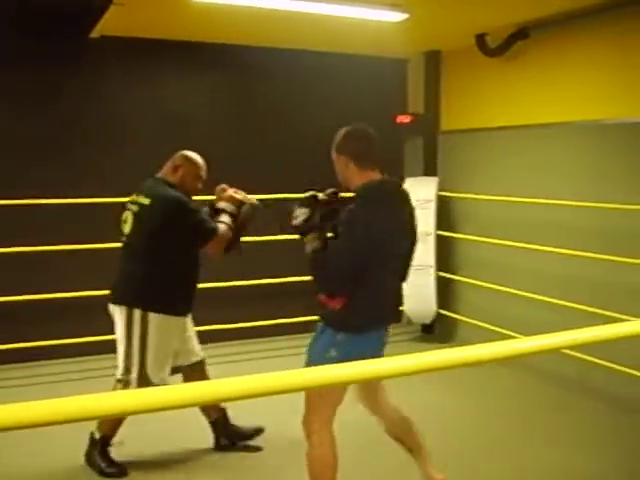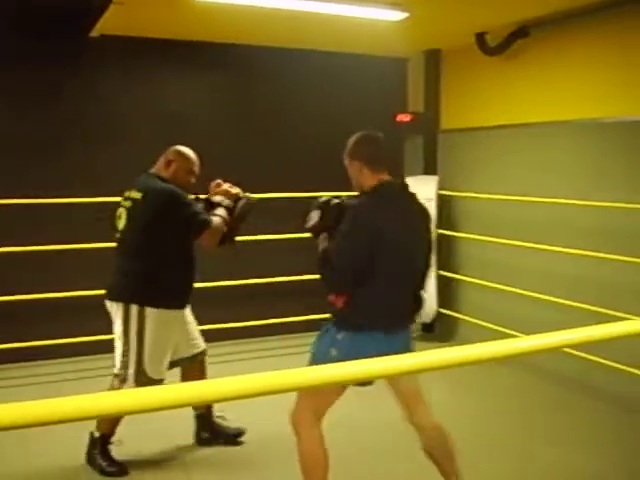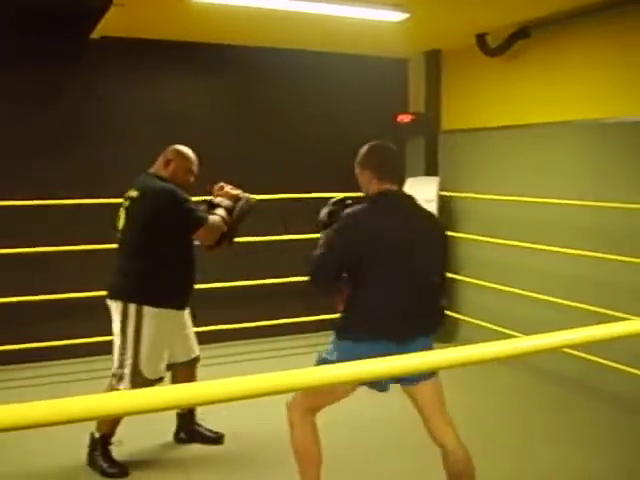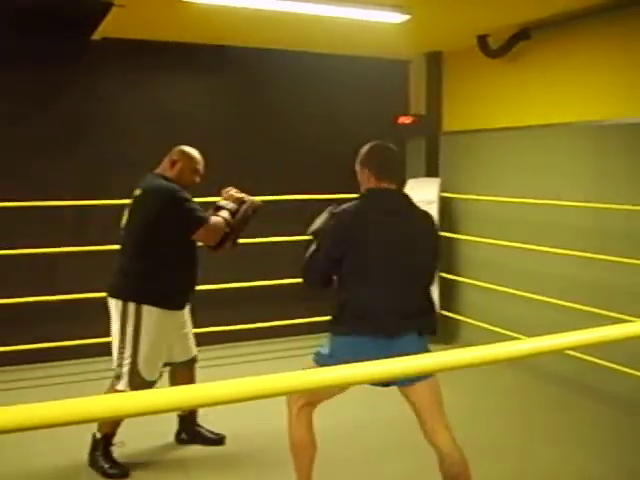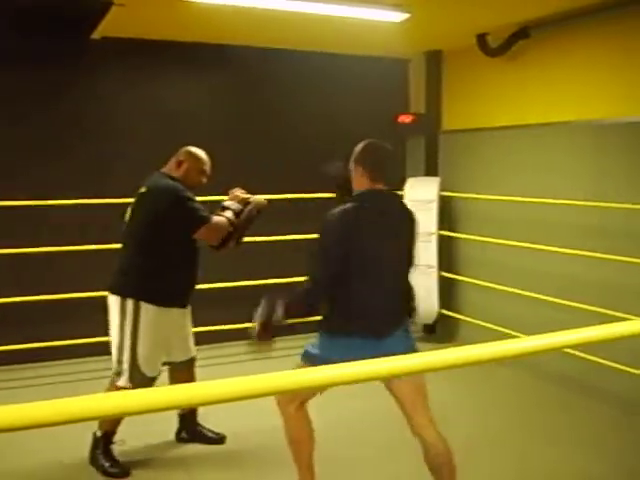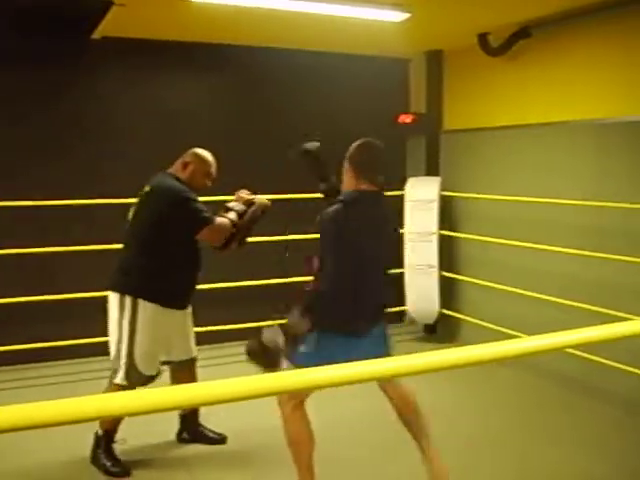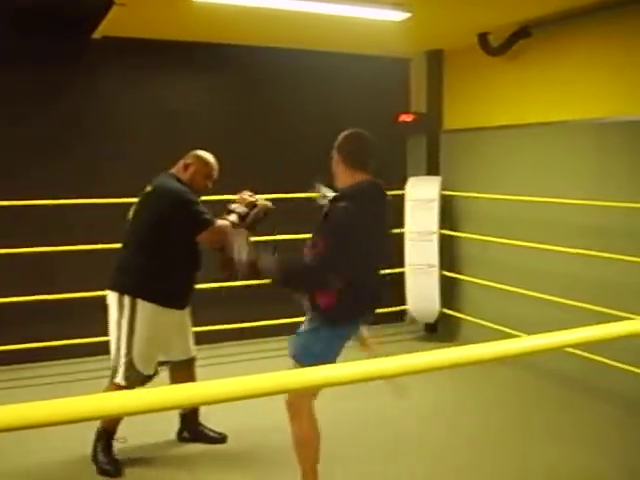
dt=0.1s
person 1, frame 1
left shoulder: (358, 216)
right shoulder: (401, 204)
left elbow: (330, 281)
left wrist: (311, 235)
left hip: (347, 329)
right hip: (378, 322)
left knee: (317, 424)
right knee: (376, 402)
person 1, frame 2
left shoulder: (364, 214)
right shoulder: (417, 210)
left elbow: (338, 280)
left wrist: (324, 235)
left hip: (354, 330)
right hip: (397, 328)
left knee: (304, 418)
right knee: (421, 416)
person 1, frame 3
left shoulder: (355, 221)
right shoulder: (429, 223)
left elbow: (323, 278)
left wrist: (330, 233)
left hip: (362, 341)
right hip: (415, 340)
left knee: (300, 411)
right knee: (444, 431)
person 1, frame 4
left shoulder: (346, 218)
right shoulder: (424, 222)
left elbow: (314, 277)
left wrist: (319, 238)
left hip: (356, 338)
right hip: (408, 337)
left knee: (298, 405)
right knee: (439, 433)
person 1, frame 5
left shoulder: (344, 220)
right shoulder: (403, 218)
left elbow: (320, 286)
left wrist: (279, 309)
left hip: (347, 336)
right hip: (394, 333)
left knee: (291, 401)
right knee: (425, 427)
person 1, frame 6
left shoulder: (337, 218)
right shoulder: (378, 212)
left elbow: (332, 287)
left hip: (334, 332)
right hip: (371, 325)
left knee: (290, 401)
right knee: (396, 393)
person 1, frame 7
left shoulder: (348, 214)
right shoulder: (371, 197)
left elbow: (312, 272)
left wrist: (265, 265)
left hip: (334, 318)
right hip: (353, 305)
left knee: (298, 404)
person 2, frame 1
left shoulder: (151, 194)
right shoulder: (172, 202)
left elbow: (191, 232)
right elbow: (216, 244)
left wrist: (218, 207)
right wrist: (229, 212)
left hip: (168, 305)
right hip: (144, 307)
left knee: (194, 365)
right knee: (135, 382)
left ankle: (225, 432)
right ankle: (97, 447)
person 2, frame 2
left shoulder: (144, 190)
right shoulder: (166, 196)
left elbow: (189, 224)
right elbow: (210, 236)
left wrist: (212, 202)
right wrist: (224, 205)
left hip: (166, 300)
right hip: (141, 303)
left knee: (194, 357)
right knee: (132, 379)
left ankle: (207, 426)
right ankle: (97, 446)
person 2, frame 3
left shoulder: (148, 191)
right shoulder: (164, 194)
left elbow: (192, 227)
right elbow: (209, 234)
left wrist: (216, 204)
right wrist: (225, 205)
left hip: (168, 299)
right hip: (142, 302)
left knee: (186, 361)
right knee: (132, 378)
left ankle: (186, 425)
right ankle: (98, 447)
person 2, frame 4
left shoulder: (155, 192)
right shoulder: (166, 194)
left elbow: (196, 228)
right elbow: (210, 234)
left wrist: (222, 208)
right wrist: (229, 208)
left hip: (168, 299)
right hip: (141, 302)
left knee: (184, 362)
right knee: (131, 379)
left ankle: (188, 426)
right ankle: (100, 448)
person 2, frame 5
left shoulder: (163, 191)
right shoulder: (169, 193)
left elbow: (201, 230)
right elbow: (212, 233)
left wrist: (231, 208)
right wrist: (233, 207)
left hip: (170, 298)
right hip: (140, 299)
left knee: (183, 361)
right knee: (131, 376)
left ankle: (188, 425)
right ankle: (100, 446)
person 2, frame 6
left shoulder: (167, 191)
right shoulder: (173, 193)
left elbow: (205, 231)
right elbow: (214, 234)
left wrist: (234, 210)
right wrist: (238, 209)
left hip: (170, 297)
right hip: (140, 298)
left knee: (184, 361)
right knee: (129, 374)
left ankle: (190, 425)
right ankle: (102, 445)
person 2, frame 7
left shoulder: (167, 192)
right shoulder: (174, 196)
left elbow: (203, 233)
right elbow: (215, 237)
left wrist: (237, 213)
right wrist: (239, 210)
left hip: (168, 297)
right hip: (138, 297)
left knee: (183, 361)
right knee: (129, 375)
left ankle: (190, 425)
right ankle: (103, 443)
